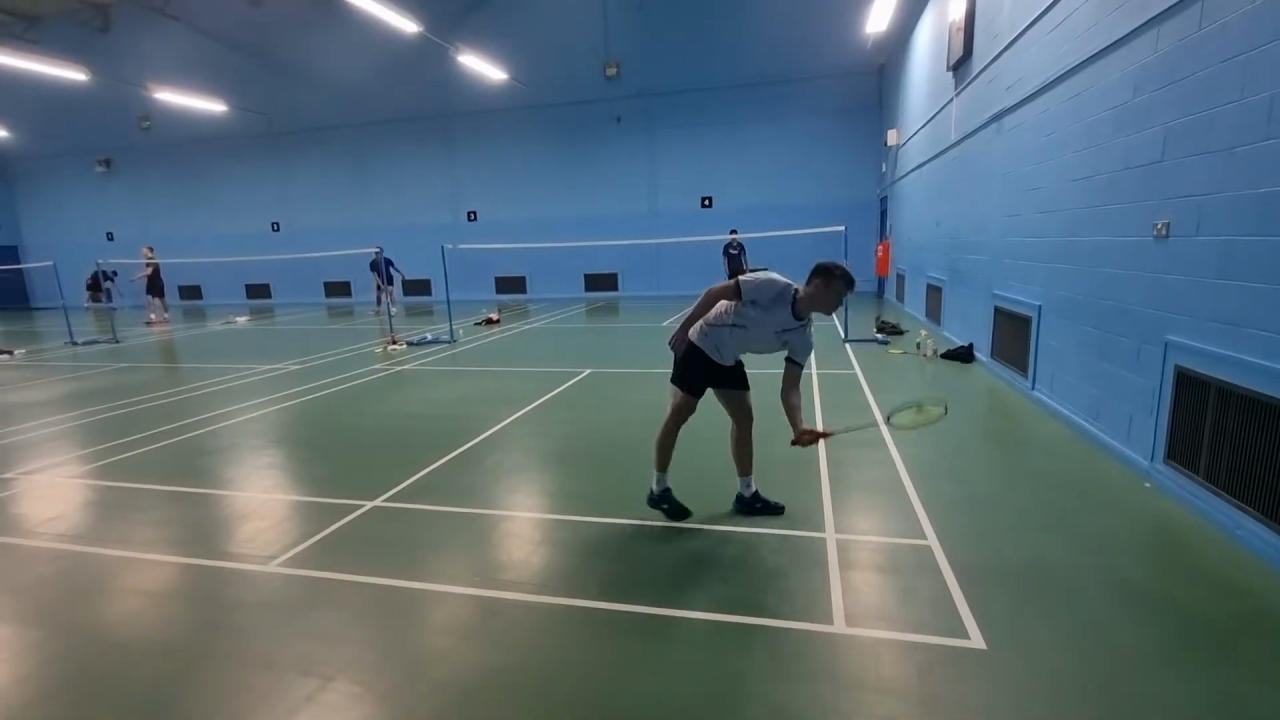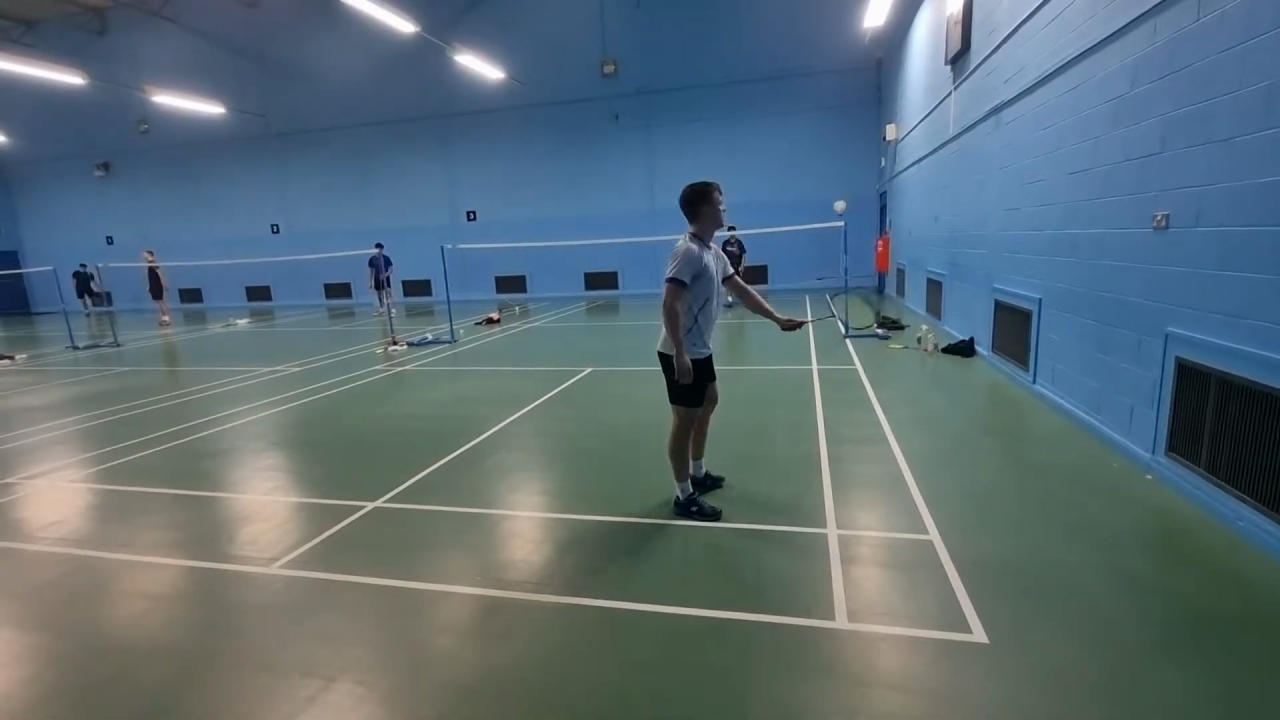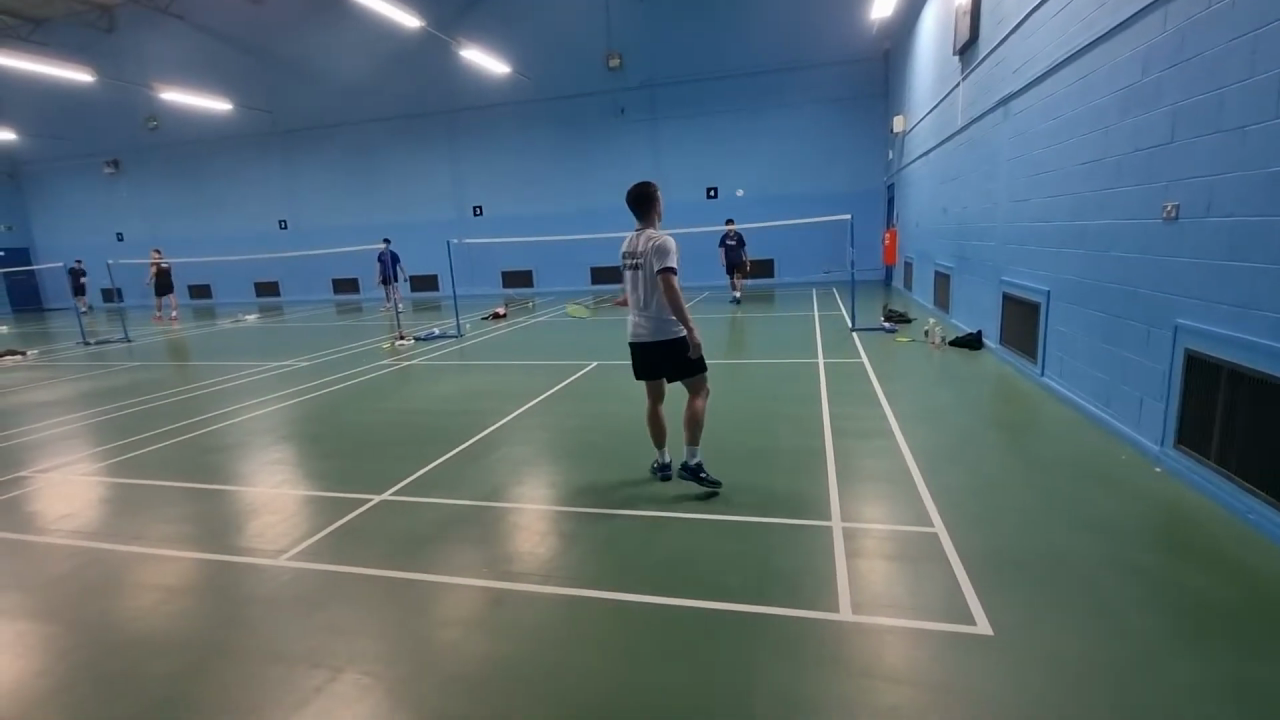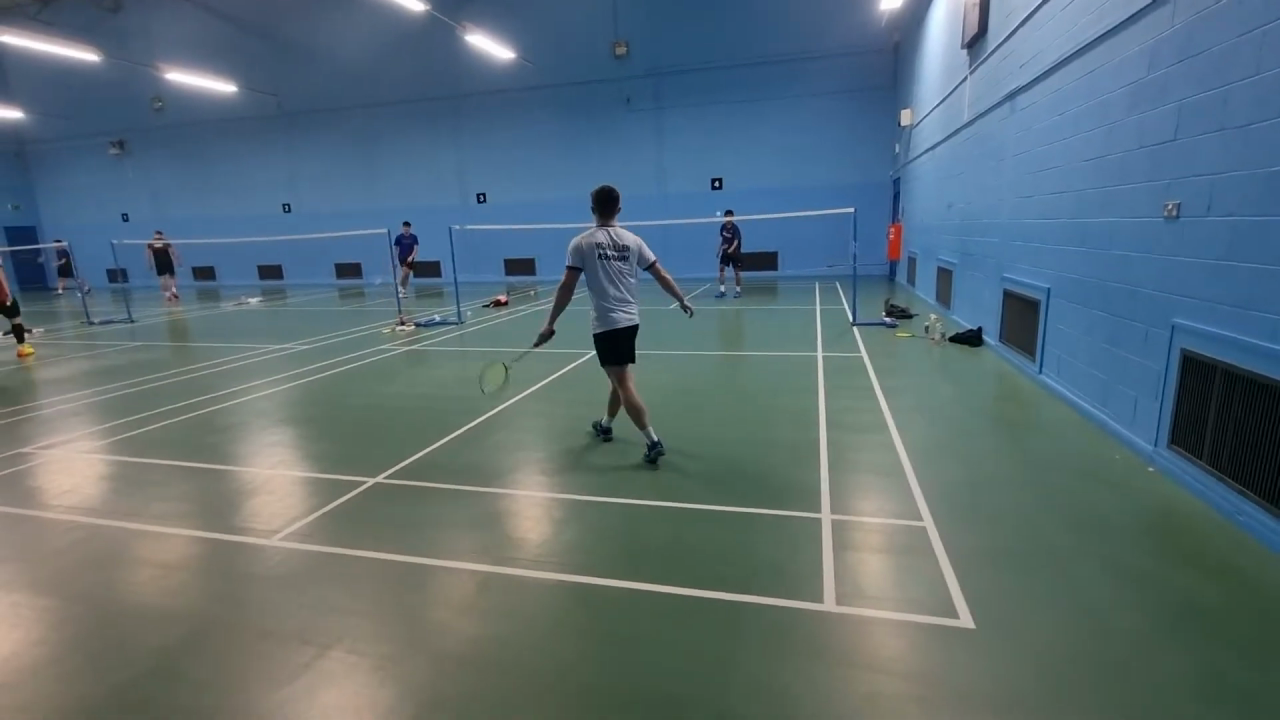
dt=0.5s
person 1, frame 1
left shoulder: (803, 335)
right shoulder: (771, 285)
left elbow: (790, 389)
right elbow: (715, 293)
left wrist: (799, 429)
right wrist: (683, 328)
left hip: (727, 360)
right hip: (699, 347)
left knee: (744, 418)
right knee: (678, 416)
left ankle: (747, 494)
right ankle: (659, 489)
person 1, frame 2
left shoulder: (714, 251)
right shoulder: (688, 251)
left elbow: (742, 291)
right elbow: (670, 304)
left wrist: (778, 319)
right wrist: (680, 354)
left hip: (699, 349)
right hip: (681, 353)
left knee: (707, 405)
right knee: (685, 420)
left ankle: (697, 474)
right ankle: (684, 497)
person 1, frame 3
left shoulder: (628, 244)
right shoulder: (663, 243)
right elbow: (670, 289)
right wrist: (689, 331)
left hip: (638, 336)
right hip: (669, 335)
left knee: (654, 399)
right knee: (699, 392)
left ankle: (663, 461)
right ankle: (692, 461)
person 1, frame 4
left shoulder: (581, 243)
right shoulder: (633, 241)
left elbow: (567, 287)
right elbow: (661, 276)
left wrist: (550, 324)
right wrist: (683, 302)
left hip: (606, 324)
right hip: (630, 321)
left knee: (624, 383)
right knee: (620, 377)
left ankle: (653, 441)
right ankle: (606, 425)
